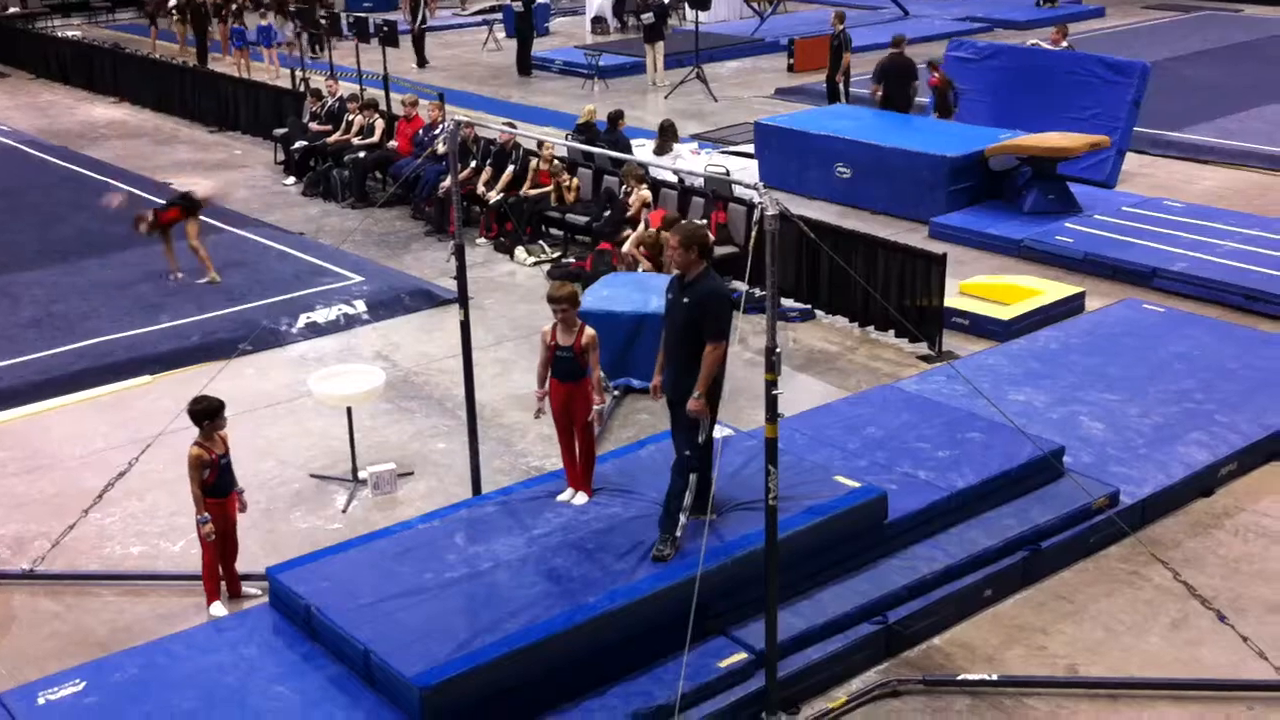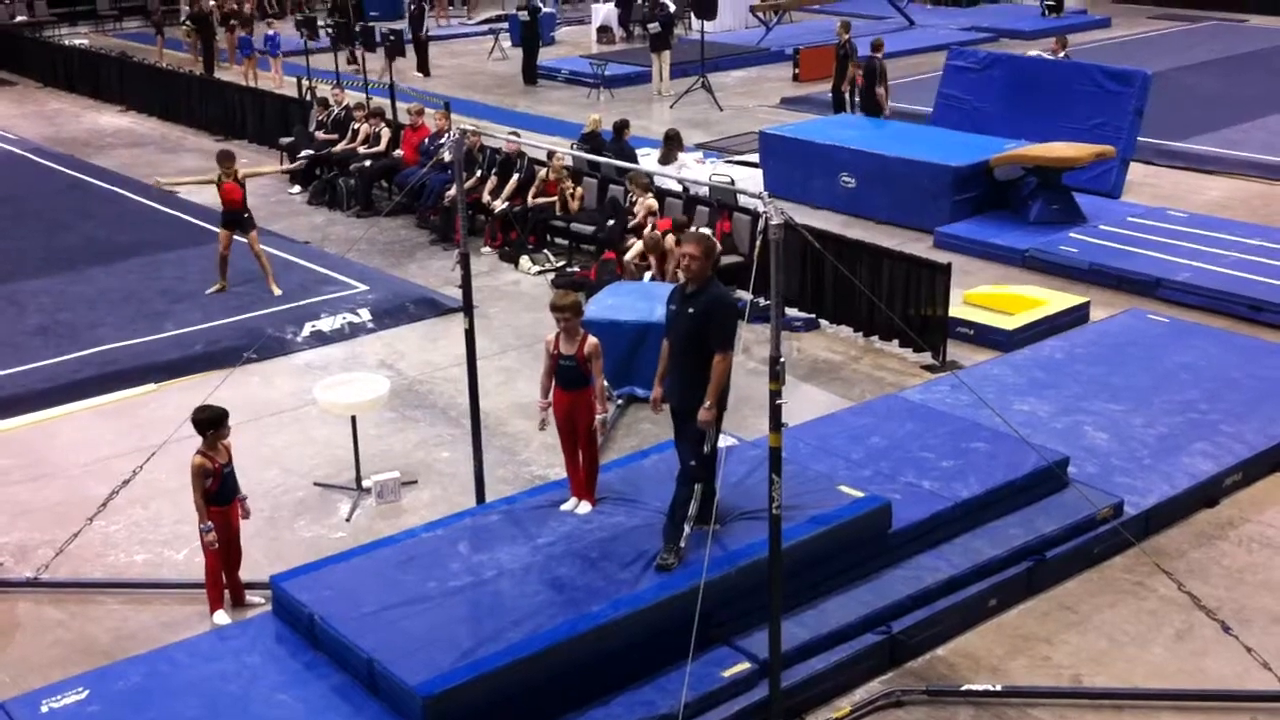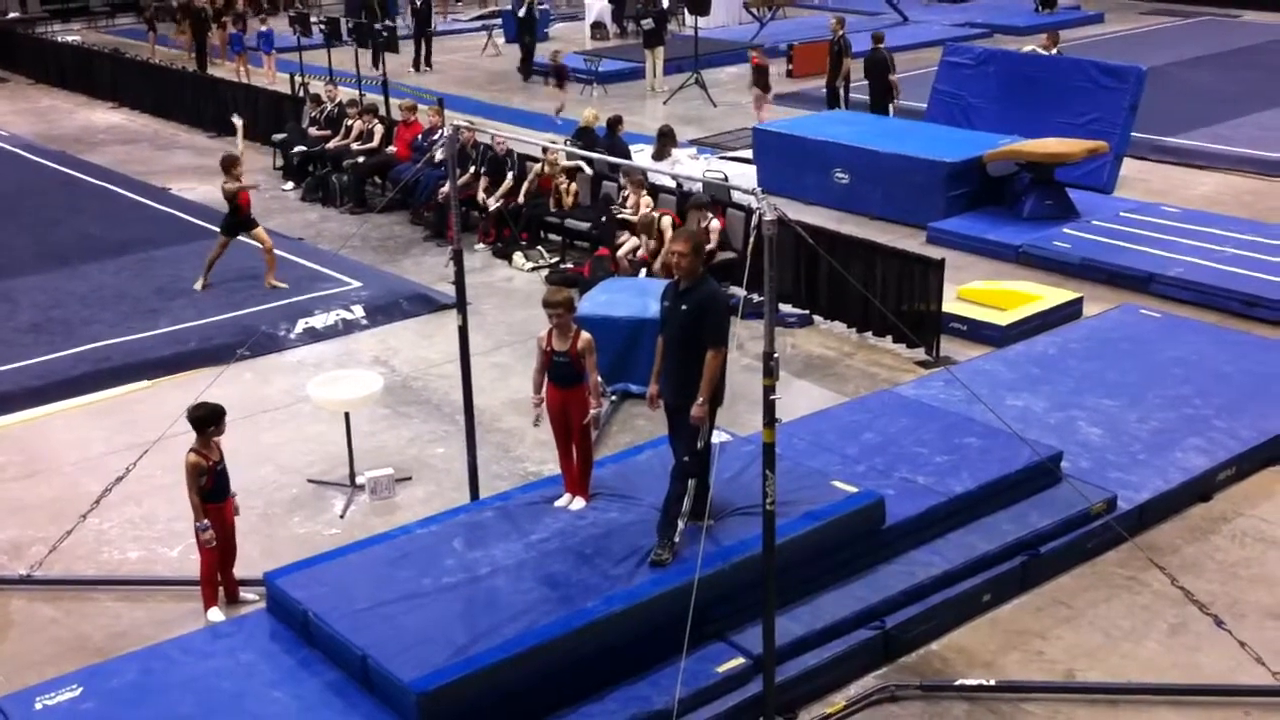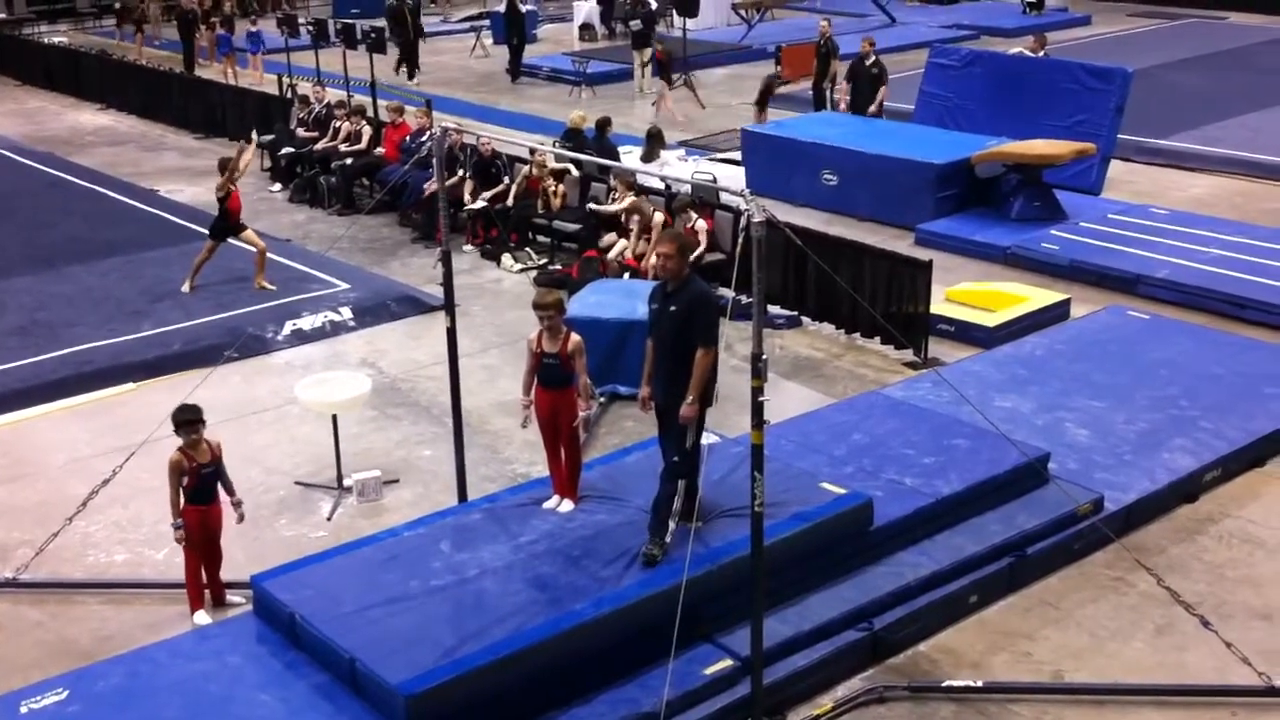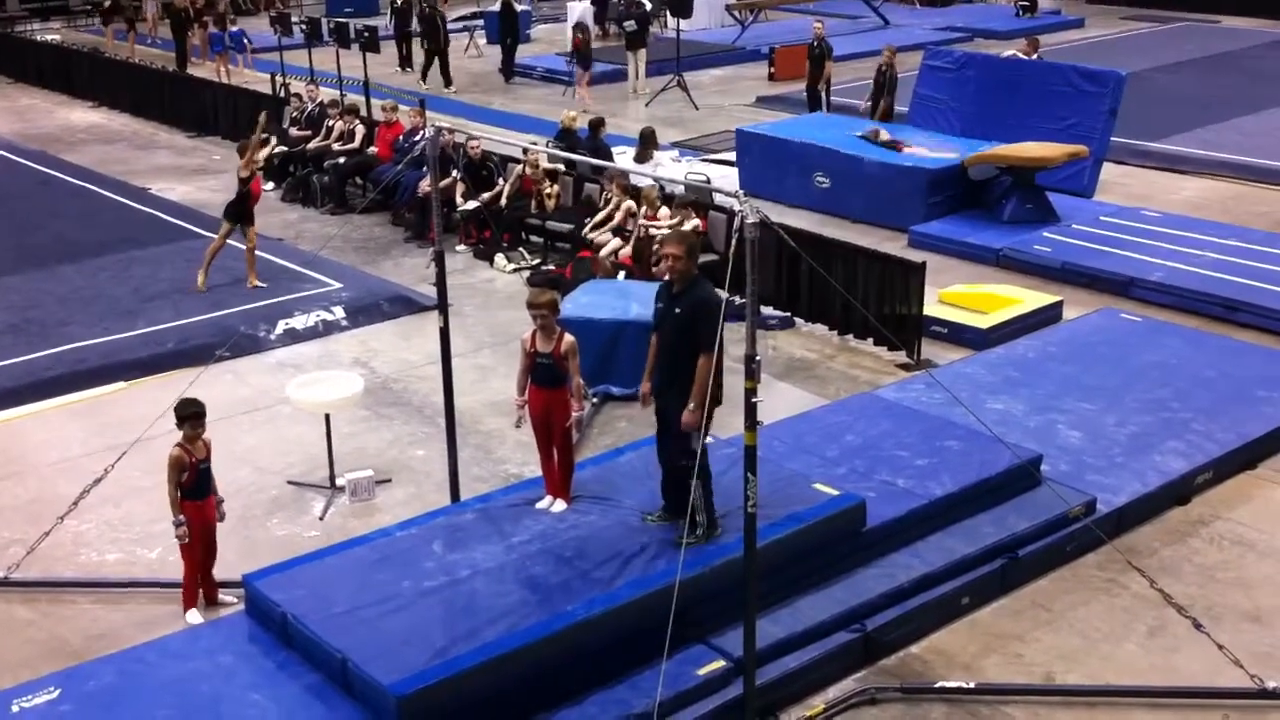
dt=1s
person 1, frame 1
left shoulder: (714, 292)
right shoulder: (676, 283)
left elbow: (716, 347)
left wrist: (700, 394)
right wrist: (659, 371)
left hip: (697, 390)
right hip: (676, 384)
left knee: (687, 459)
right knee: (693, 450)
left ankle: (670, 532)
right ankle: (700, 504)
person 1, frame 2
left shoulder: (720, 301)
right shoulder: (677, 293)
left elbow: (723, 356)
left wrist: (710, 404)
right wrist: (659, 383)
left hip: (703, 400)
right hip: (679, 394)
left knee: (692, 468)
right knee: (694, 460)
left ankle: (673, 540)
right ankle: (704, 514)
person 1, frame 3
left shoulder: (712, 297)
right shoulder: (670, 290)
left elbow: (716, 352)
left wrist: (703, 400)
right wrist: (655, 380)
left hip: (697, 396)
right hip: (673, 390)
left knee: (686, 465)
right knee: (689, 456)
left ankle: (667, 536)
right ankle: (698, 509)
person 1, frame 4
left shoulder: (701, 296)
right shoulder: (657, 292)
left elbow: (705, 351)
left wrist: (693, 399)
right wrist: (646, 383)
left hip: (688, 395)
right hip: (663, 390)
left knee: (677, 463)
right knee: (675, 457)
left ankle: (659, 535)
right ankle: (687, 509)
person 1, frame 5
left shoulder: (705, 300)
right shoulder: (664, 291)
left elbow: (708, 357)
left wrist: (695, 405)
right wrist: (648, 378)
left hip: (690, 394)
right hip: (665, 389)
left knee: (689, 459)
right knee: (667, 453)
left ankle: (705, 523)
right ankle: (674, 507)
person 2, frame 1
left shoulder: (588, 335)
right shoulder: (547, 333)
left elbow: (595, 370)
right elbow: (543, 365)
left wrist: (598, 402)
right wrist: (540, 396)
left hip: (580, 390)
right hip: (558, 390)
left knee: (585, 440)
right knee: (565, 440)
left ankle: (584, 487)
right ankle: (572, 484)
person 2, frame 2
left shoulder: (591, 344)
right shoulder: (551, 342)
left elbow: (598, 379)
right elbow: (547, 375)
left wrist: (601, 412)
right wrist: (543, 406)
left hip: (583, 400)
right hip: (561, 400)
left knee: (588, 449)
right knee: (568, 449)
left ankle: (588, 497)
right ankle: (575, 494)
person 2, frame 3
left shoulder: (584, 339)
right shoulder: (543, 338)
left elbow: (592, 375)
right elbow: (539, 371)
left wrist: (595, 407)
right wrist: (537, 402)
left hip: (577, 395)
right hip: (555, 396)
left knee: (582, 445)
right knee: (562, 445)
left ankle: (582, 492)
right ankle: (569, 489)
person 2, frame 4
left shoulder: (574, 342)
right shoulder: (533, 340)
left elbow: (582, 377)
right elbow: (529, 373)
left wrist: (584, 408)
right wrist: (526, 404)
left hip: (566, 398)
right hip: (543, 398)
left knee: (570, 448)
right knee: (551, 448)
left ankle: (570, 495)
right ankle: (558, 492)
person 2, frame 5
left shoulder: (567, 342)
right shoulder: (527, 340)
left elbow: (575, 377)
right elbow: (523, 373)
left wrist: (577, 409)
right wrist: (520, 404)
left hip: (560, 398)
right hip: (537, 398)
left knee: (563, 448)
right knee: (544, 448)
left ankle: (563, 495)
right ankle: (550, 492)
person 3, frame 1
left shoulder: (223, 437)
right shoulder: (197, 453)
right elbow: (195, 488)
left wrist: (239, 493)
right wrist: (203, 520)
left hip: (228, 501)
right hip: (211, 506)
left knee: (230, 548)
right knee: (212, 554)
left ankle: (235, 588)
right ankle: (213, 599)
person 3, frame 2
left shoulder: (226, 446)
right shoulder: (200, 462)
right elbow: (198, 497)
left wrist: (242, 500)
right wrist: (206, 528)
left hip: (231, 508)
right hip: (214, 515)
left knee: (234, 556)
right knee: (215, 562)
left ankle: (238, 596)
right ankle: (217, 608)
person 3, frame 3
left shoulder: (216, 444)
right shoulder: (194, 460)
right elbow: (193, 495)
left wrist: (232, 497)
right wrist: (202, 526)
left hip: (224, 506)
right hip: (209, 513)
left knee: (229, 553)
right knee: (211, 560)
left ankle: (232, 593)
right ankle: (211, 605)
person 3, frame 4
left shoulder: (214, 446)
right shoulder: (178, 459)
left elbow: (223, 476)
right elbow: (174, 493)
left wrist: (236, 502)
right wrist: (177, 525)
left hip: (214, 509)
right hip: (193, 514)
left knee: (214, 555)
right knee: (194, 561)
left ankle: (219, 595)
right ankle: (197, 608)
person 3, frame 5
left shoulder: (206, 443)
right shoulder: (177, 455)
right elbow: (172, 489)
left wrist: (218, 502)
right wrist: (178, 522)
left hip: (207, 505)
right hip: (189, 510)
left knee: (209, 553)
right knee: (193, 559)
left ankle: (211, 595)
right ankle: (190, 606)
